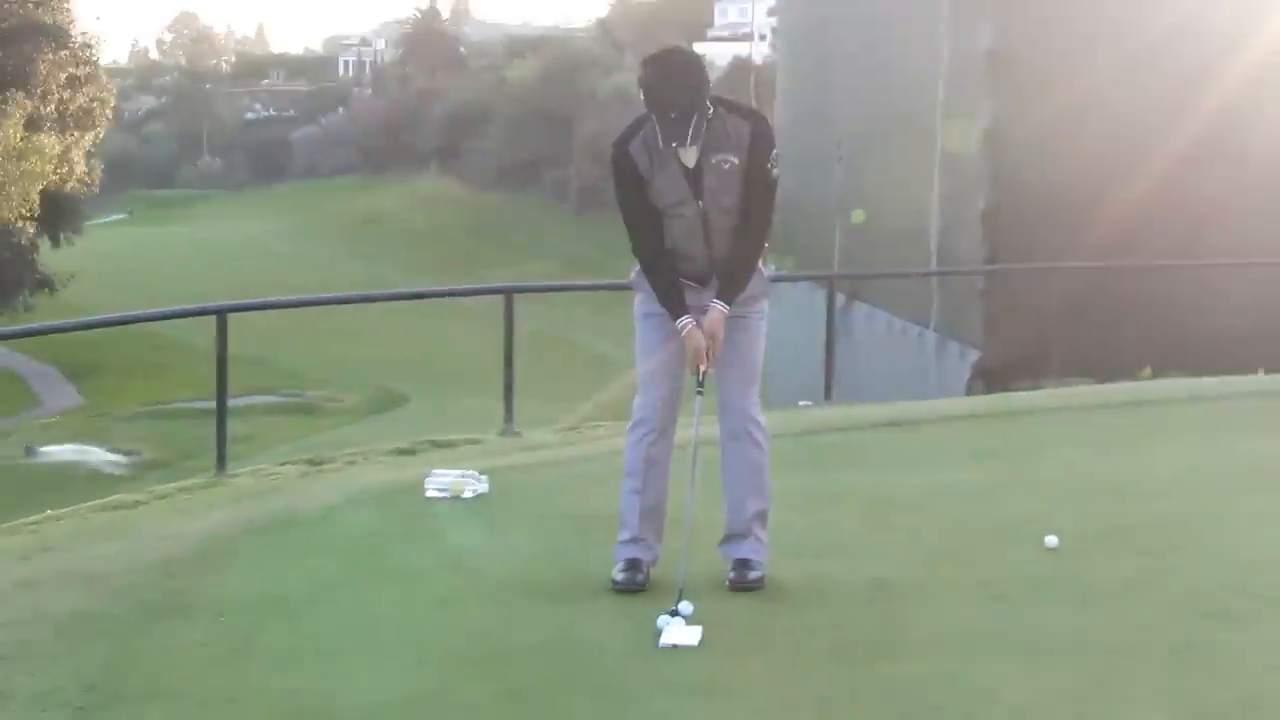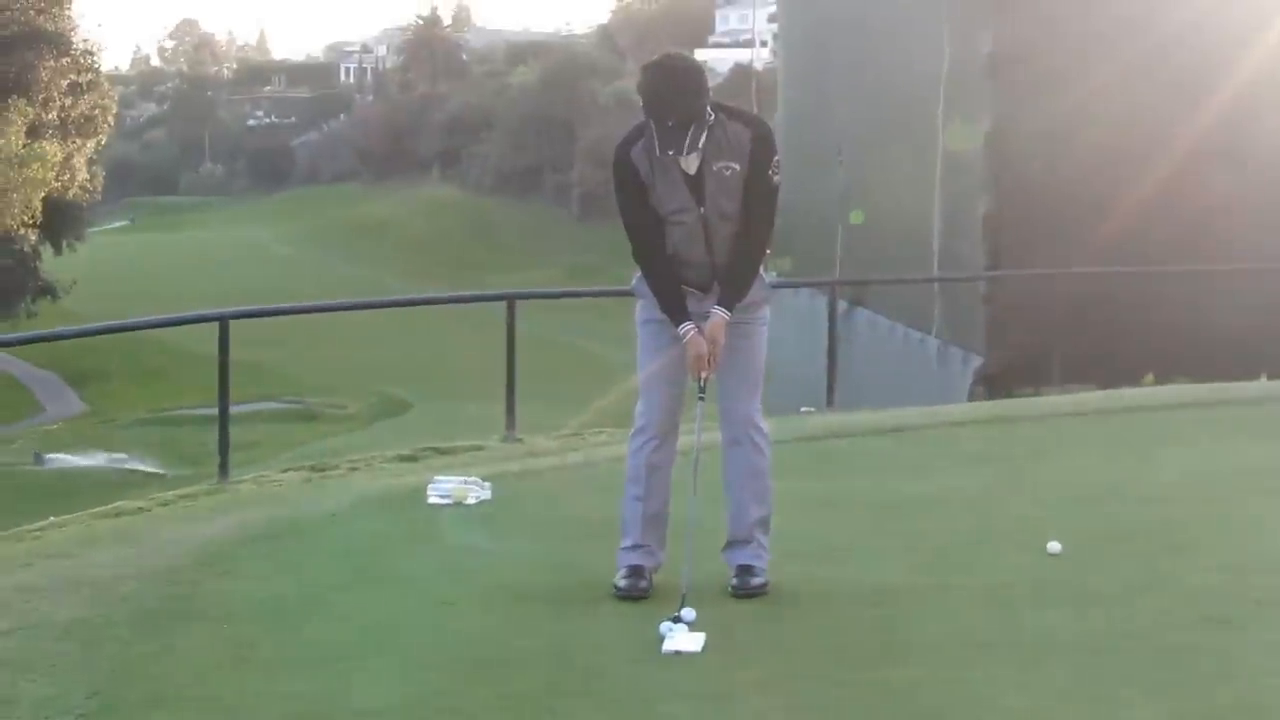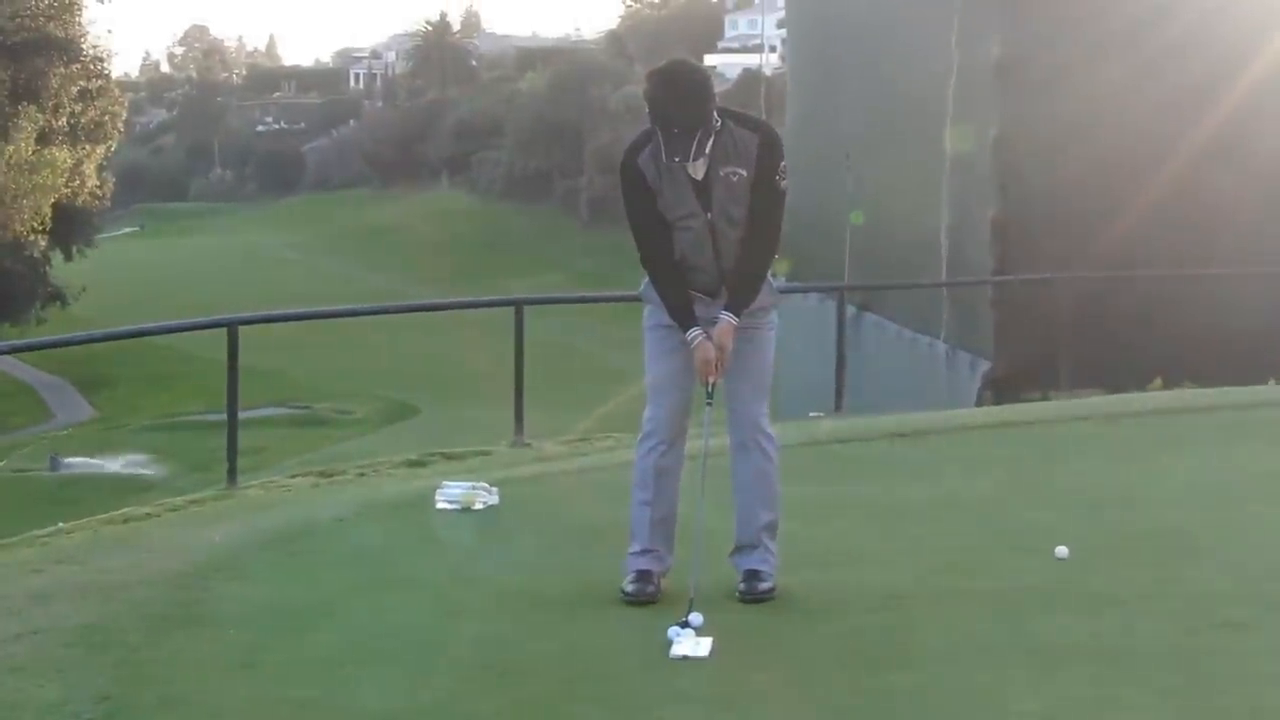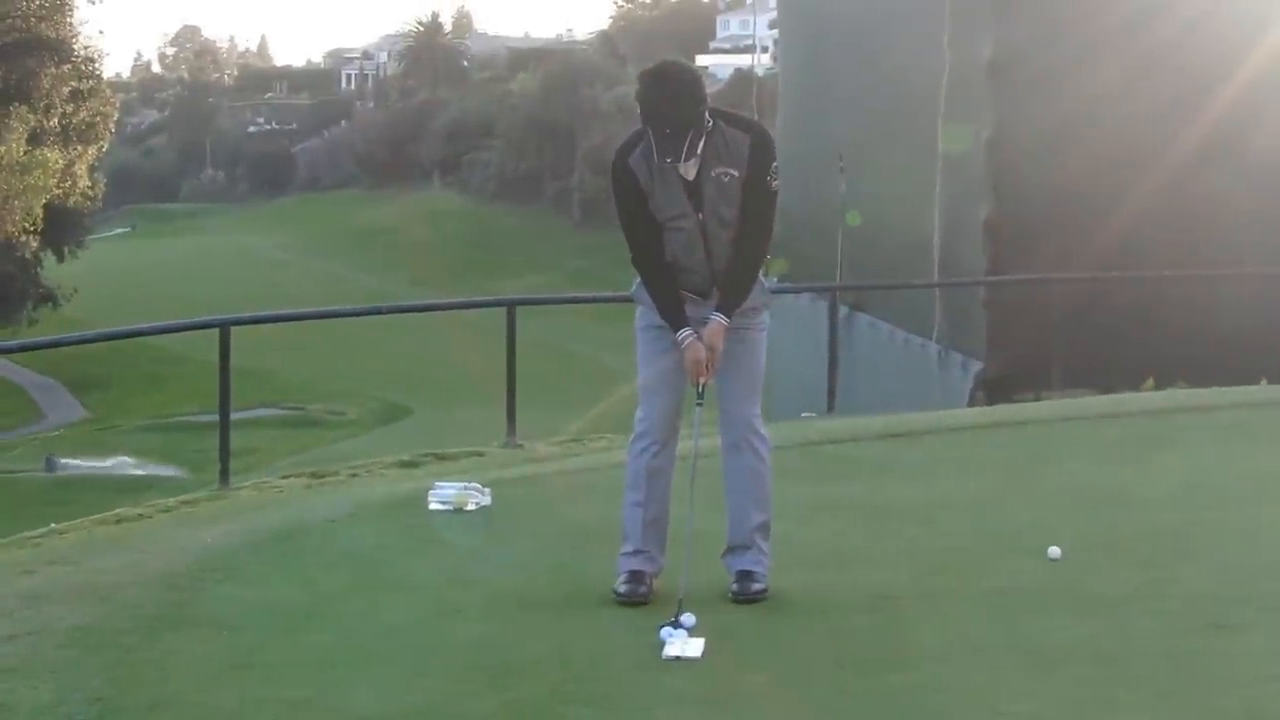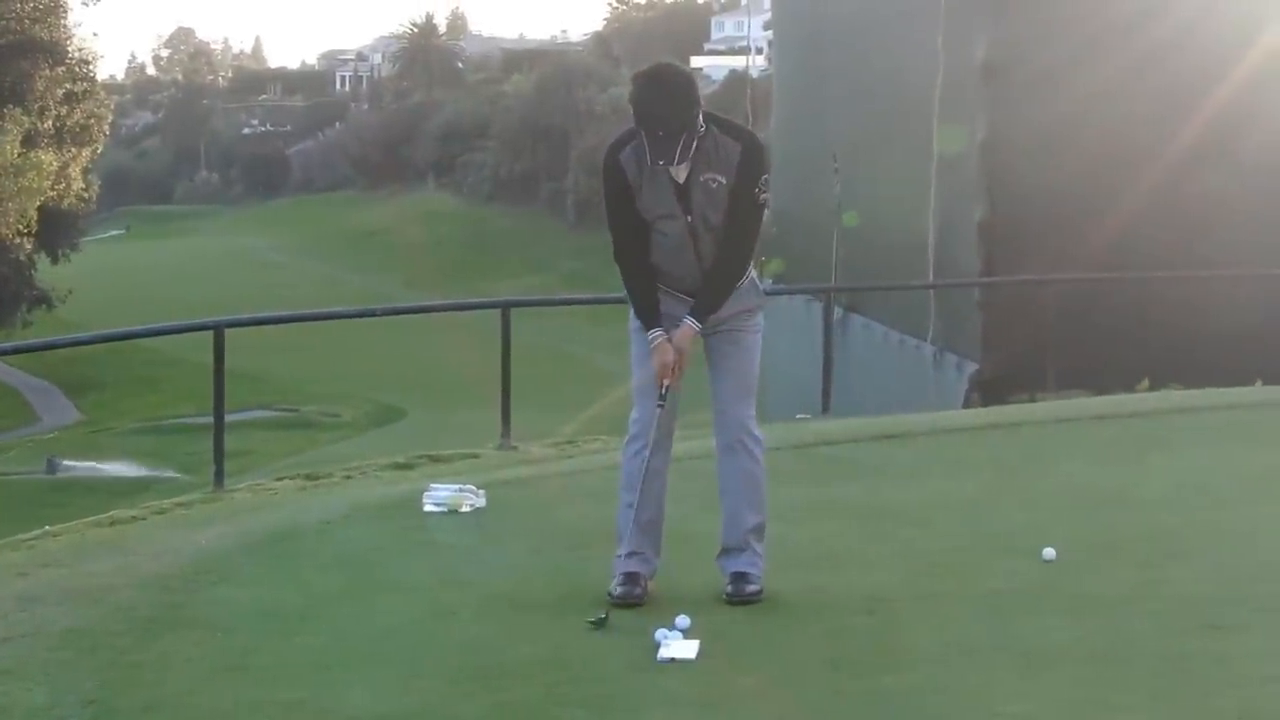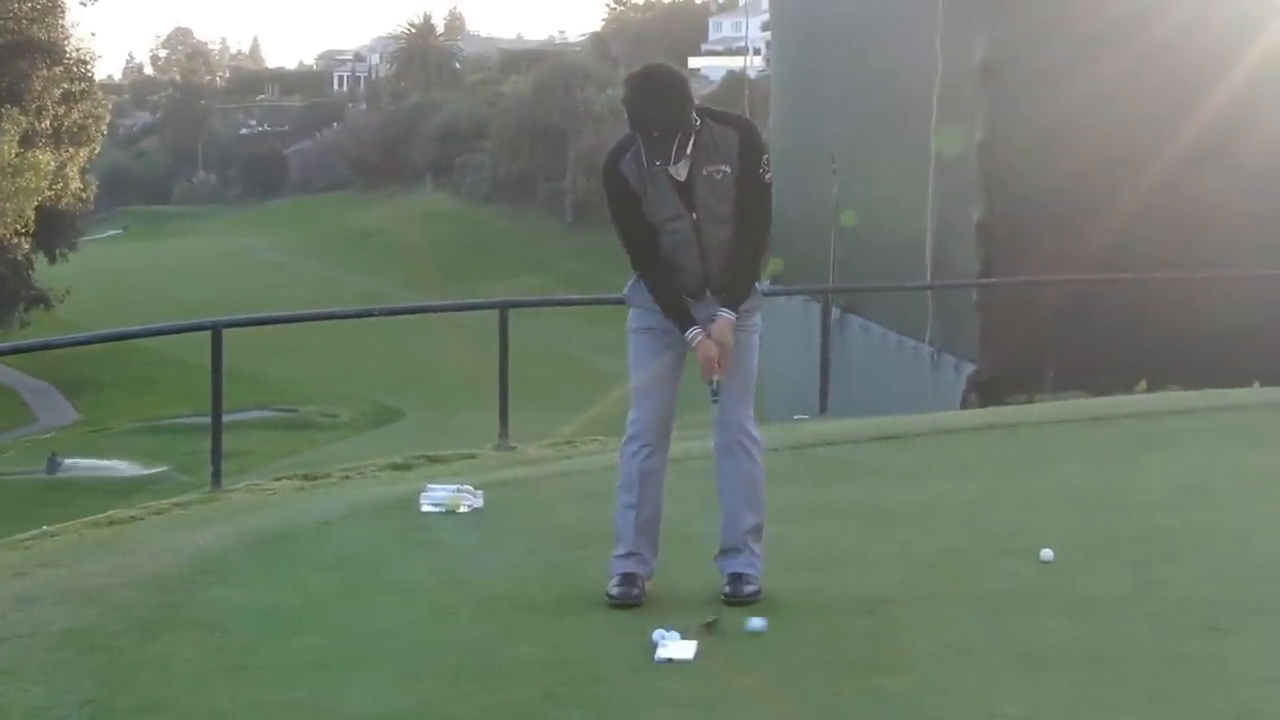
dt=0.5s
person 1, frame 1
left shoulder: (750, 130)
right shoulder: (631, 147)
left elbow: (755, 226)
right elbow: (646, 242)
left wrist: (720, 306)
right wrist: (684, 320)
left hip: (738, 287)
right hip: (664, 290)
left knee: (742, 416)
right knee: (651, 416)
left ankle: (747, 550)
right ankle: (635, 551)
person 1, frame 2
left shoulder: (753, 137)
right shoulder: (632, 153)
left elbow: (757, 232)
right elbow: (647, 249)
left wrist: (722, 312)
right wrist: (685, 326)
left hip: (739, 292)
right hip: (665, 295)
left knee: (744, 421)
right knee: (653, 421)
left ankle: (749, 555)
right ankle: (637, 556)
person 1, frame 3
left shoulder: (759, 142)
right shoulder: (640, 159)
left elbow: (765, 238)
right elbow: (655, 255)
left wrist: (729, 318)
right wrist: (693, 332)
left hip: (747, 298)
right hip: (673, 300)
left knee: (752, 426)
right knee: (661, 426)
left ankle: (757, 560)
right ankle: (645, 561)
person 1, frame 4
left shoulder: (751, 142)
right shoulder: (631, 160)
left elbow: (756, 239)
right elbow: (645, 255)
left wrist: (720, 319)
right wrist: (685, 333)
left hip: (738, 298)
right hip: (665, 300)
left knee: (744, 426)
right knee: (653, 426)
left ankle: (749, 560)
right ankle: (638, 561)
person 1, frame 5
left shoulder: (743, 150)
right shoulder: (622, 158)
left elbow: (739, 247)
right elbow: (629, 254)
left wrist: (693, 326)
right wrist: (656, 334)
left hip: (731, 299)
right hip: (657, 301)
left knee: (739, 427)
right knee: (647, 428)
left ankle: (744, 562)
right ankle: (633, 563)
person 1, frame 6
left shoulder: (740, 138)
right shoulder: (622, 166)
left elbow: (756, 232)
right elbow: (645, 258)
left wrist: (727, 315)
right wrist: (690, 332)
left hip: (732, 299)
right hip: (659, 303)
left knee: (737, 428)
right knee: (645, 428)
left ankle: (742, 562)
right ankle: (630, 564)
